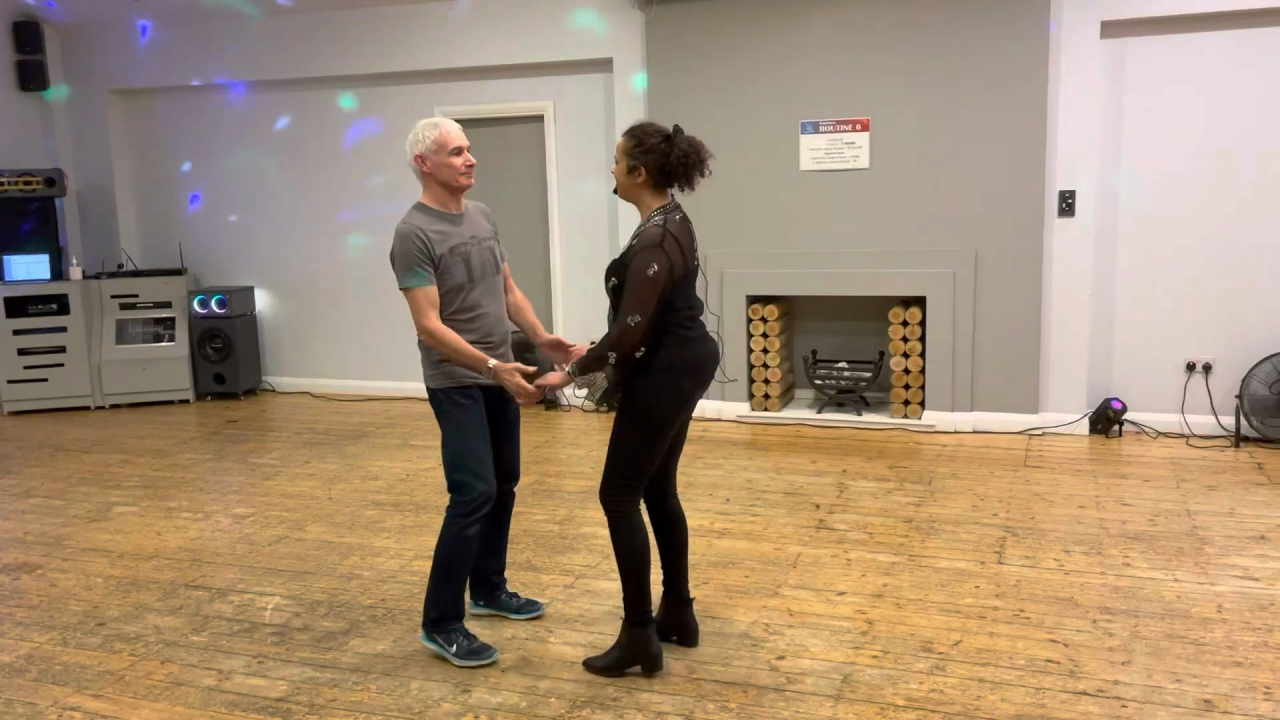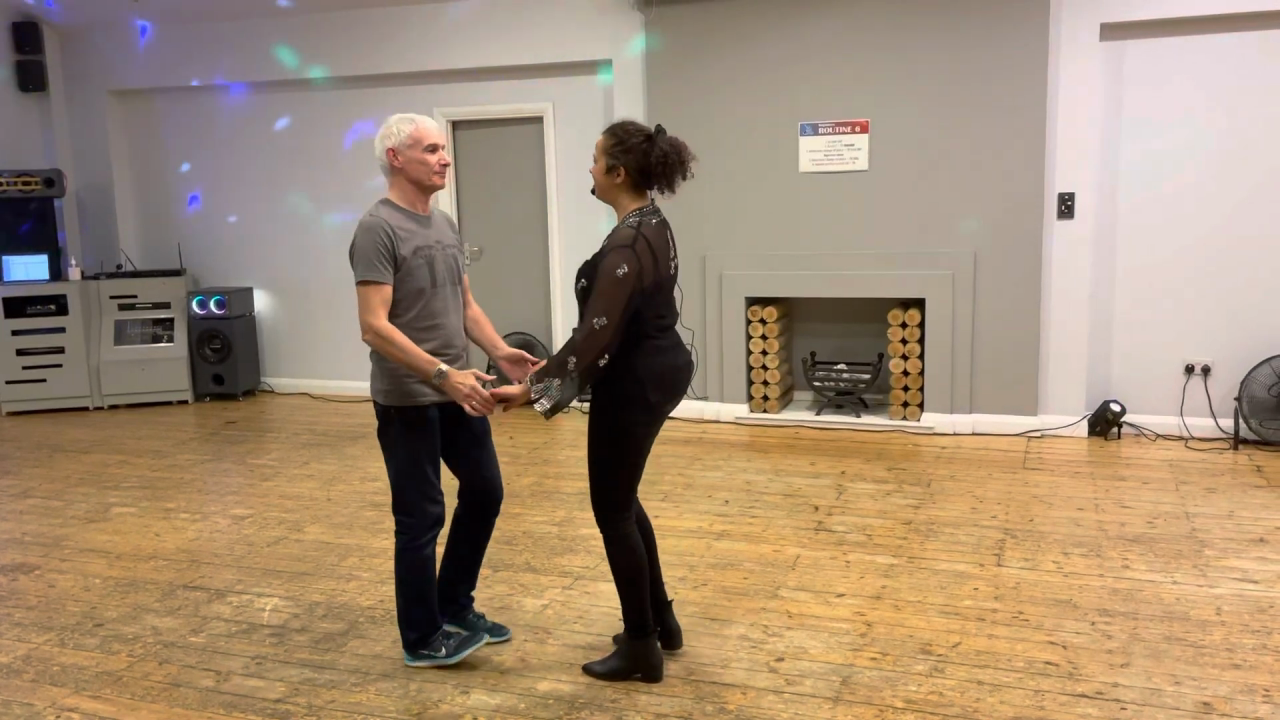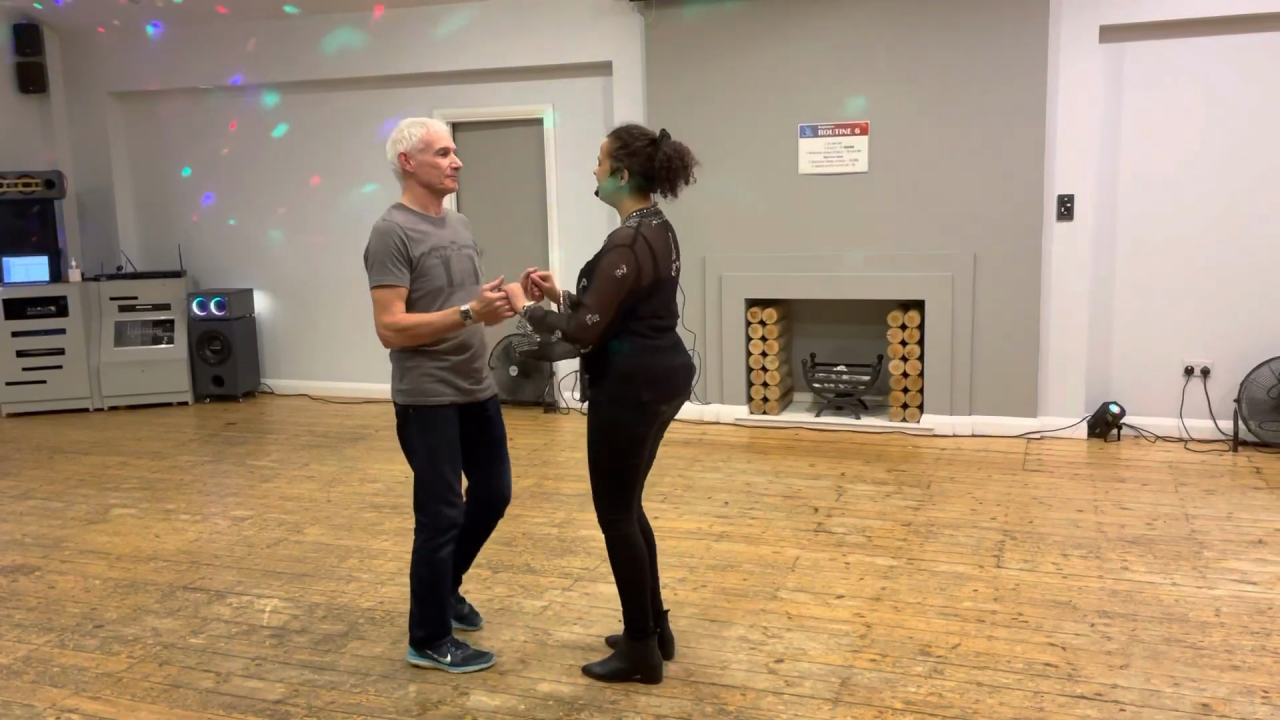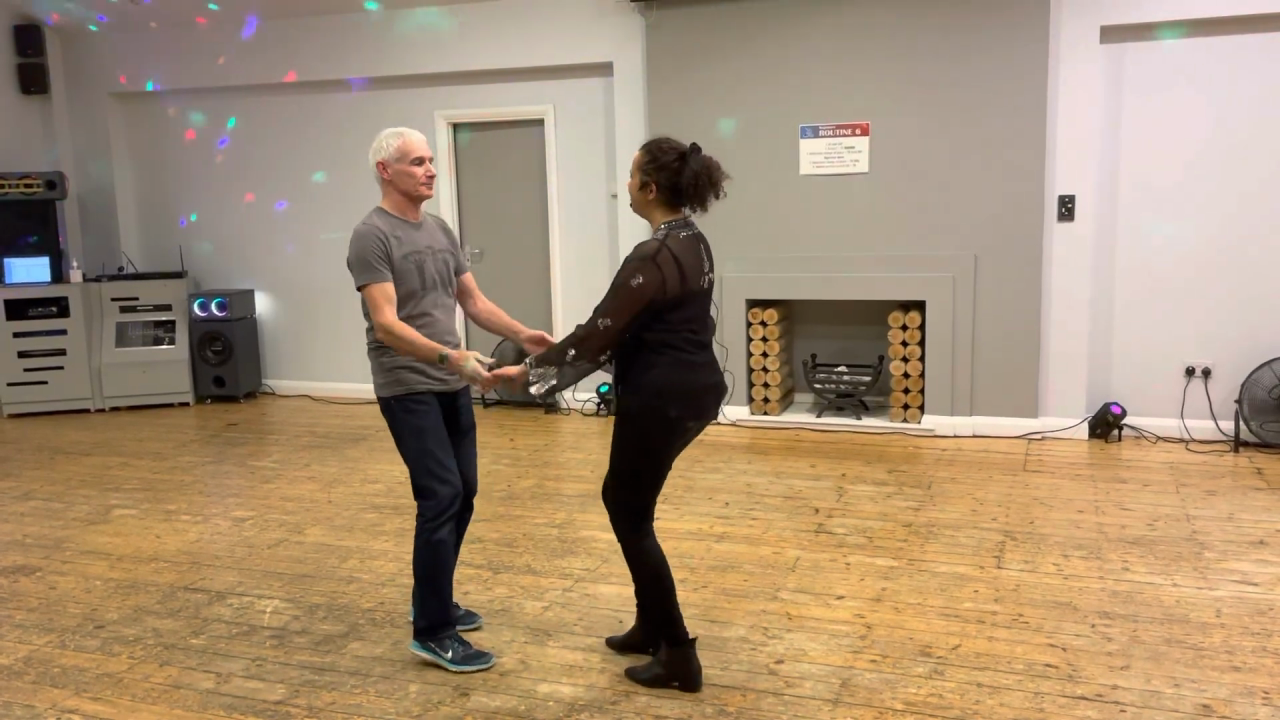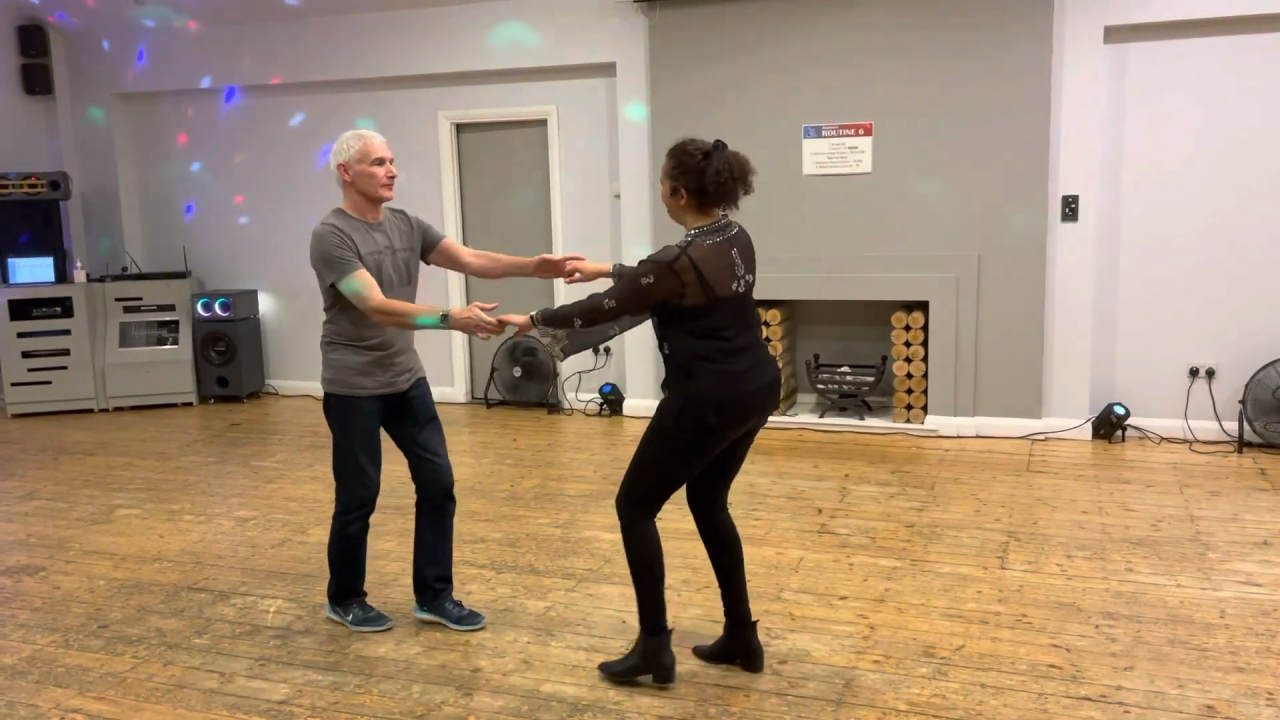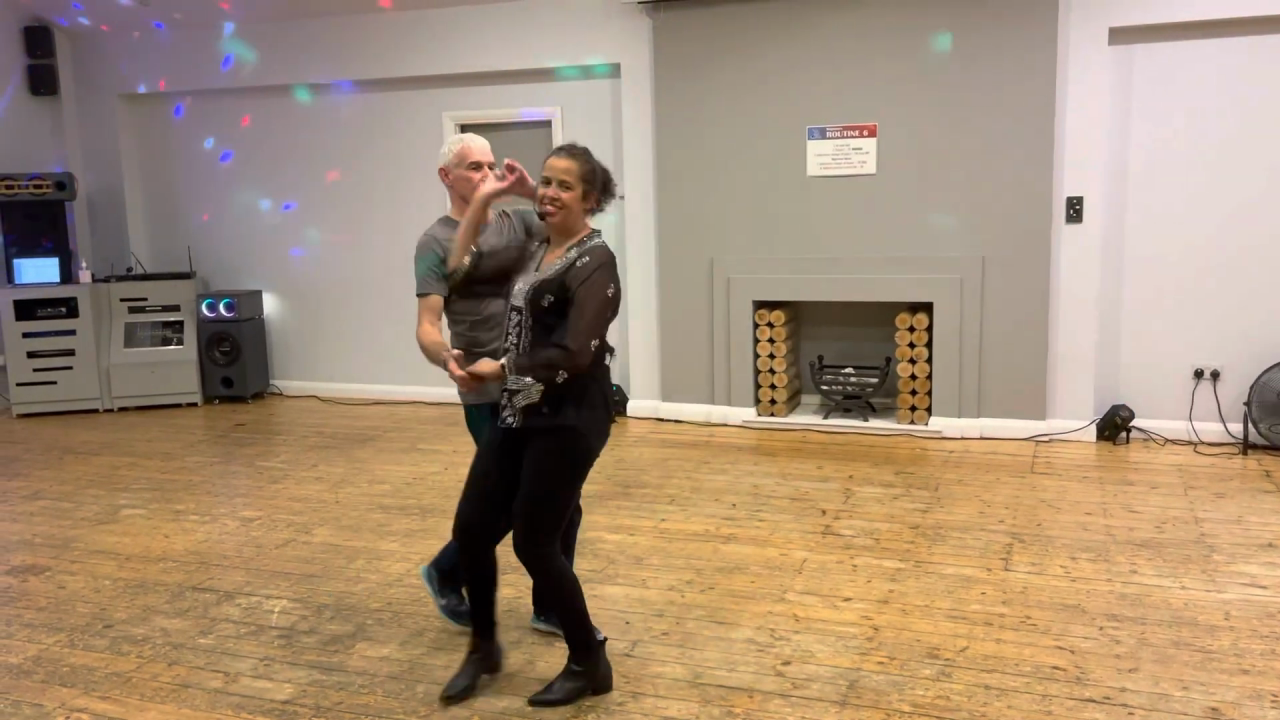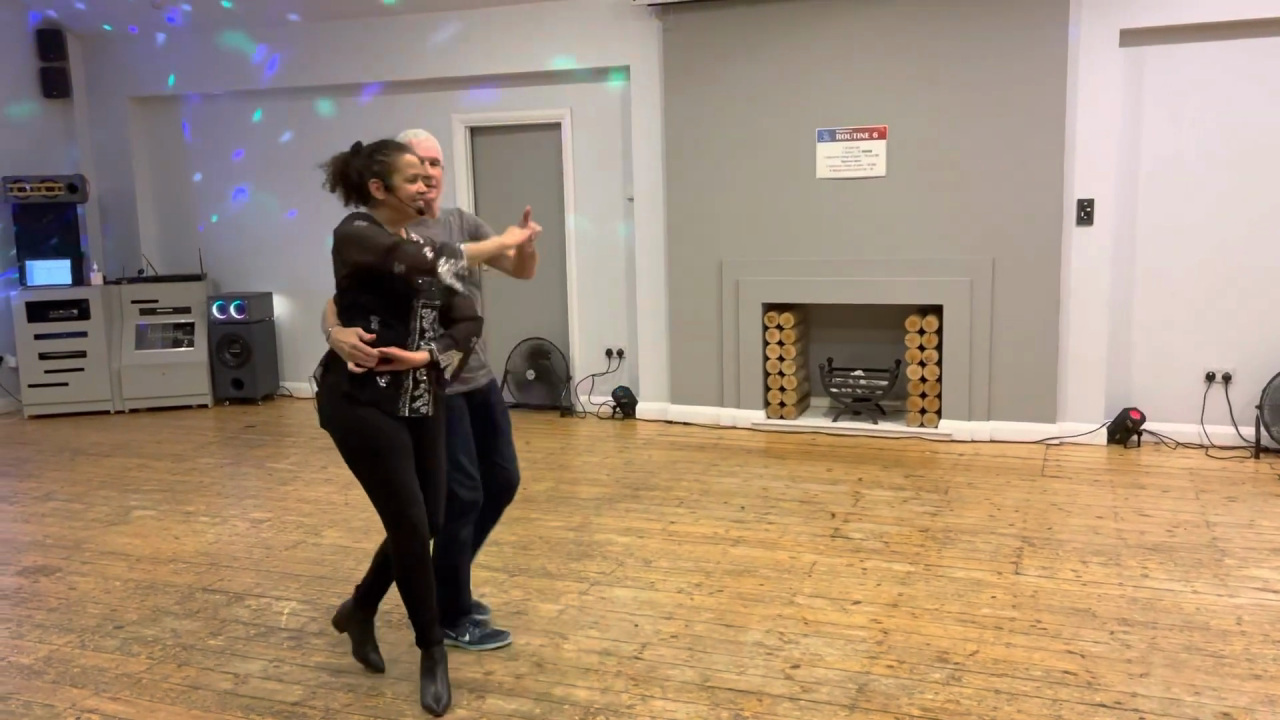
dt=0.7s
person 1, frame 1
left shoulder: (653, 240)
right shoulder: (671, 220)
left elbow: (632, 332)
left wrist: (572, 372)
right wrist: (594, 352)
left hip: (666, 374)
right hip: (683, 363)
left knee: (619, 495)
right knee: (658, 490)
left ankle: (640, 637)
right ankle: (678, 615)
person 1, frame 2
left shoulder: (626, 242)
right shoulder: (653, 226)
left elbow: (597, 334)
left wrist: (533, 387)
right wrist: (554, 366)
left hip: (635, 385)
right hip: (661, 371)
left knee: (612, 510)
right knee: (622, 499)
left ankle: (641, 649)
right ankle: (660, 622)
person 1, frame 3
left shoulder: (627, 241)
right shoulder: (657, 229)
left elbow: (588, 330)
left wrist: (528, 310)
right wrist: (561, 294)
left hip: (631, 384)
right hip: (662, 374)
left knee: (615, 512)
right knee: (624, 503)
left ankle: (640, 649)
right ankle: (654, 626)
person 1, frame 4
left shoulder: (653, 255)
right shoulder: (694, 242)
left elbow: (602, 332)
left wrist: (532, 367)
right wrist: (561, 354)
left hip: (662, 397)
right hip: (699, 388)
left knee: (630, 517)
right knee: (623, 498)
left ankle: (678, 656)
right ankle: (650, 626)
person 1, frame 5
left shoulder: (680, 260)
right shoulder: (736, 239)
left elbow: (607, 308)
left wrist: (532, 321)
right wrist: (606, 268)
left hip: (706, 400)
right hip: (755, 388)
left knee: (635, 505)
right knee: (708, 504)
left ankle: (653, 646)
right ankle: (742, 637)
person 1, frame 6
left shoulder: (596, 262)
right shoulder: (531, 249)
left elbow: (574, 353)
right elbow: (458, 275)
left wrist: (499, 368)
right wrist: (482, 205)
left hip: (569, 419)
right hip: (516, 415)
left knee: (533, 542)
right knee: (471, 533)
left ankle: (588, 663)
right ankle: (483, 648)
person 1, frame 7
left shoulder: (425, 254)
right shoulder: (356, 235)
left elbow: (466, 322)
right elbow: (425, 263)
left wrist: (425, 356)
right wrist: (501, 243)
left hip: (420, 402)
right hip: (362, 403)
left knee: (423, 525)
right knee: (410, 528)
left ankle: (358, 612)
right ankle: (433, 657)
person 2, frame 1
left shoulder: (482, 215)
right shoulder: (414, 234)
left elbow: (508, 290)
right elbow: (429, 327)
left wrist: (541, 337)
right wrist: (494, 368)
left hip: (498, 376)
right hip: (456, 381)
left knee: (504, 483)
right knee: (475, 492)
left ankle: (488, 588)
right ankle: (441, 623)
person 2, frame 2
left shoulder: (445, 225)
right shoulder: (378, 229)
right elbow: (374, 326)
left wrist: (501, 351)
right wrist: (442, 375)
left hip: (454, 390)
right hip: (407, 398)
left knee: (485, 493)
right knee: (421, 514)
left ankle: (454, 609)
right ankle: (421, 639)
person 2, frame 3
left shoulder: (460, 225)
right shoulder: (392, 233)
right elbow: (391, 329)
left wrist: (508, 299)
right wrist: (468, 313)
left hip: (478, 389)
right hip: (428, 397)
left knee: (493, 495)
right knee: (441, 515)
left ankle: (443, 586)
right ankle: (429, 640)
person 2, frame 4
left shoulder: (440, 230)
right shoulder: (371, 235)
left elbow: (475, 302)
right elbow: (386, 326)
left wrist: (525, 335)
right wrist: (454, 358)
left hip: (450, 384)
right hip: (407, 388)
left knee: (463, 492)
right knee: (441, 495)
left ankle: (434, 602)
right ankle: (433, 632)
person 2, frame 5
left shoulder: (407, 226)
right shoulder: (330, 236)
left elbow: (471, 260)
right elbow: (378, 308)
left wrist: (535, 265)
right wrist: (452, 318)
left hip: (406, 380)
right hip: (353, 388)
left knee: (438, 483)
right knee: (359, 496)
left ankle: (433, 595)
right ankle: (344, 599)
person 2, frame 6
left shoulder: (515, 221)
right shoulder: (437, 245)
right elbow: (428, 323)
left wrist: (531, 191)
right wrist: (442, 357)
right hip: (489, 394)
left ankle: (551, 606)
right ankle: (446, 573)
person 2, frame 7
left shoulder: (464, 224)
left elbow: (521, 270)
left wrist: (526, 242)
right wrist: (338, 332)
left hip: (480, 376)
left knee: (502, 480)
right knee: (461, 496)
left ankle: (445, 587)
right ankle: (450, 619)
